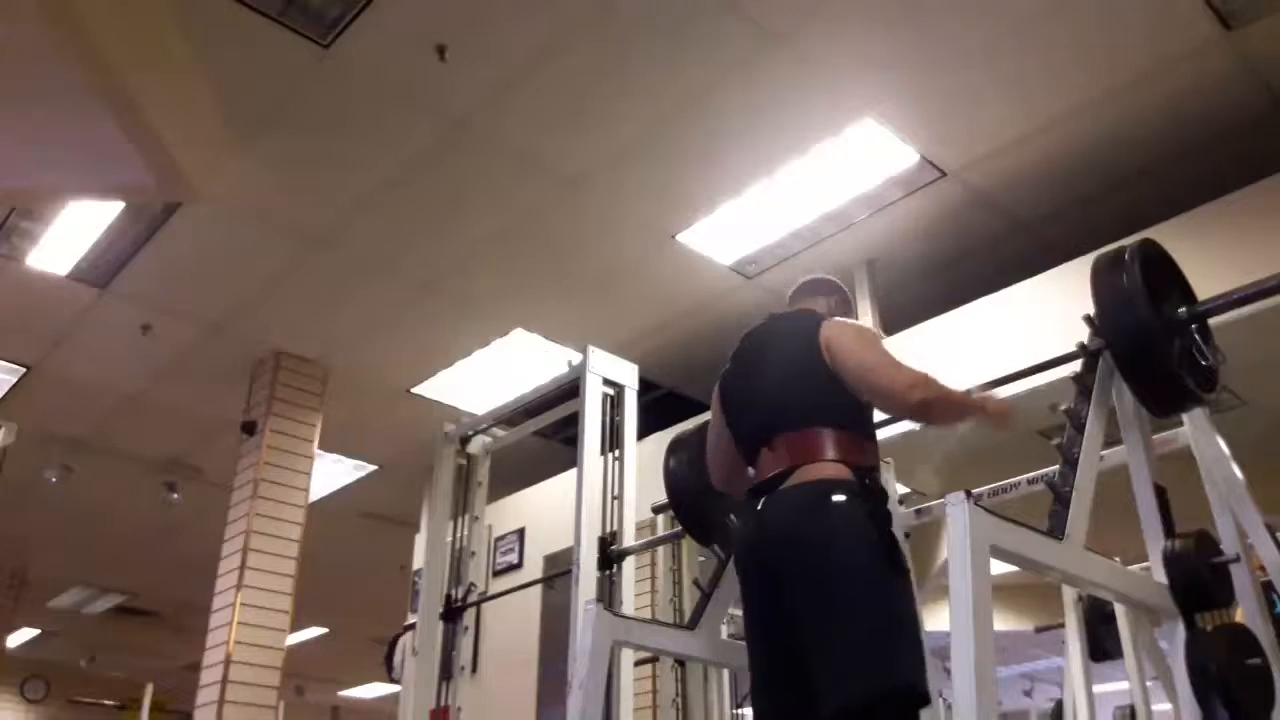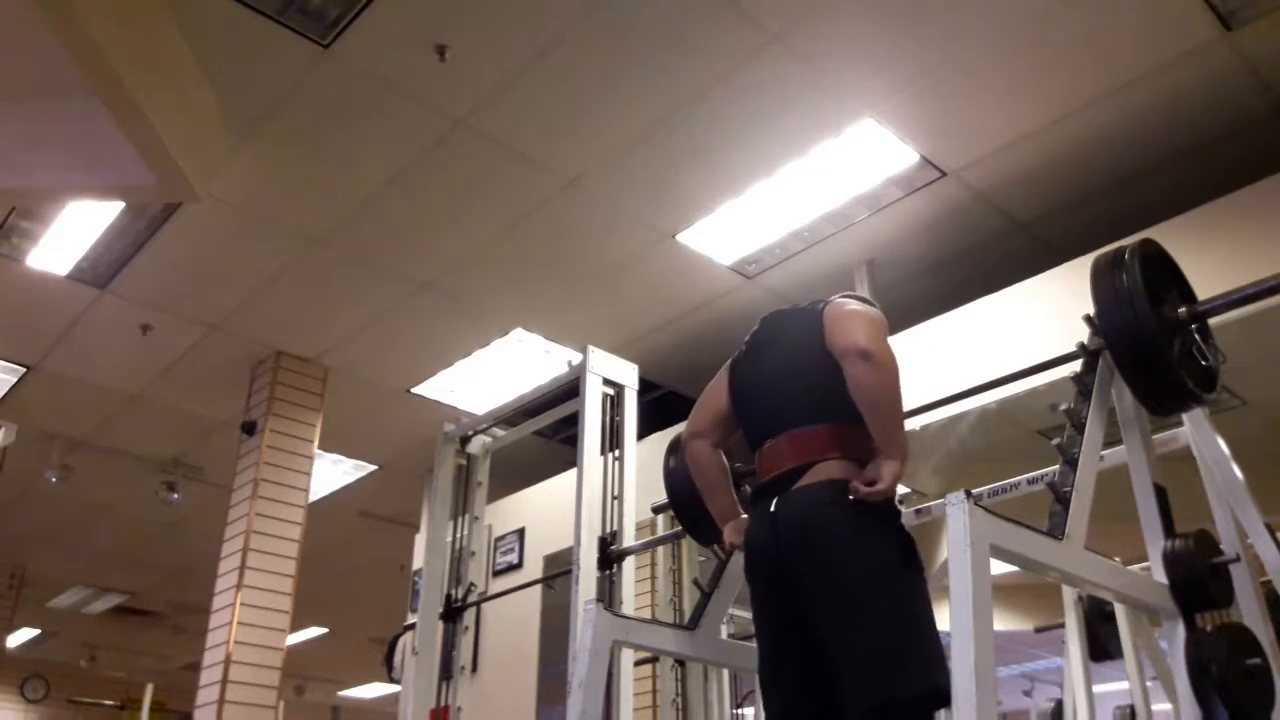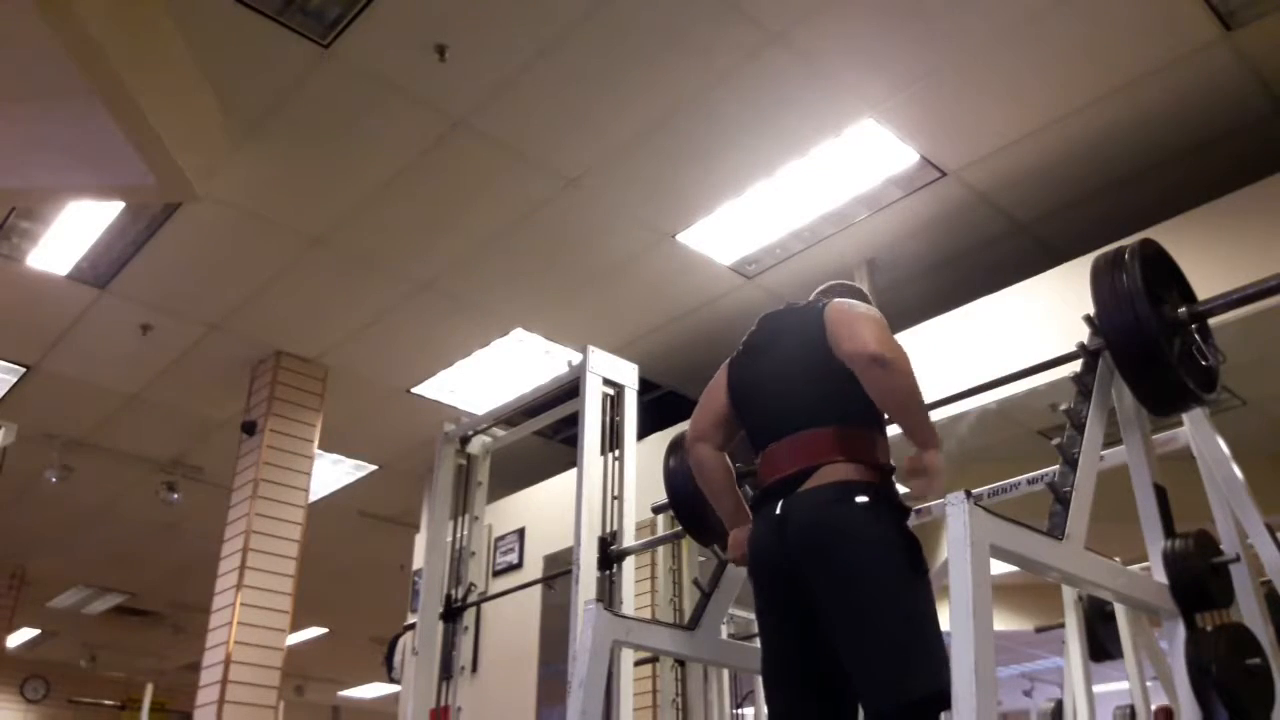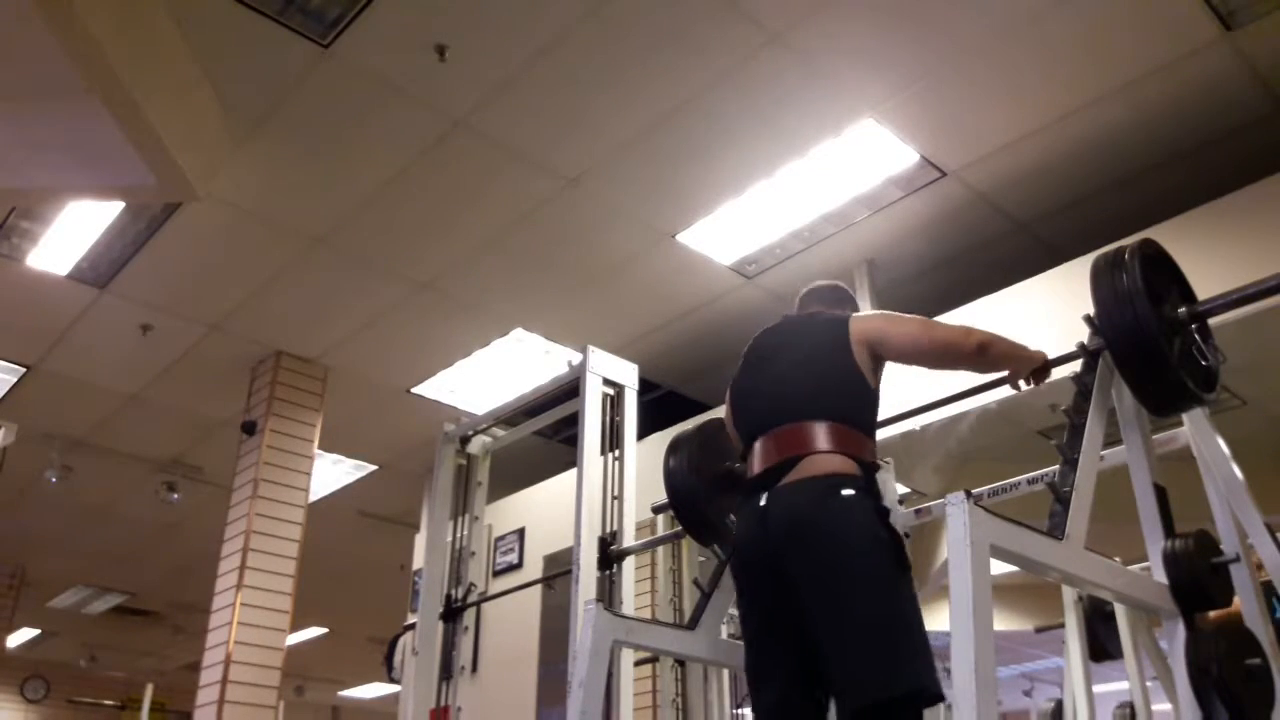
dt=0.5s
person 1, frame 1
left shoulder: (736, 368)
right shoulder: (835, 334)
left elbow: (721, 470)
right elbow: (912, 396)
right wrist: (980, 406)
left hip: (759, 531)
right hip: (830, 512)
person 1, frame 2
left shoulder: (750, 354)
right shoulder: (850, 313)
left elbow: (698, 436)
right elbow: (863, 352)
left wrist: (731, 519)
right wrist: (892, 454)
left hip: (770, 528)
right hip: (837, 513)
person 1, frame 3
left shoulder: (747, 355)
right shoulder: (846, 313)
left elbow: (702, 441)
right elbow: (874, 352)
left wrist: (740, 525)
right wrist: (927, 445)
left hip: (776, 529)
right hip: (844, 511)
person 1, frame 4
left shoulder: (749, 364)
right shoulder: (856, 330)
right elbow: (968, 345)
right wrist: (1026, 360)
left hip: (755, 525)
right hip: (831, 509)
